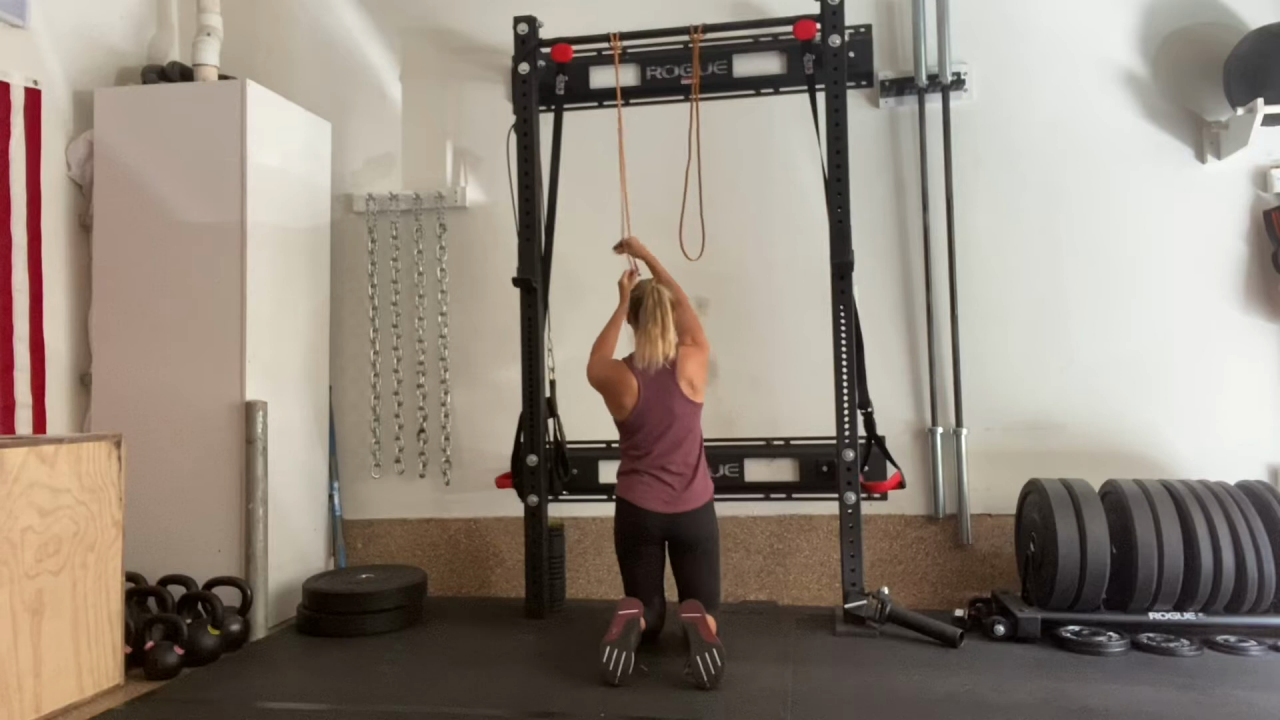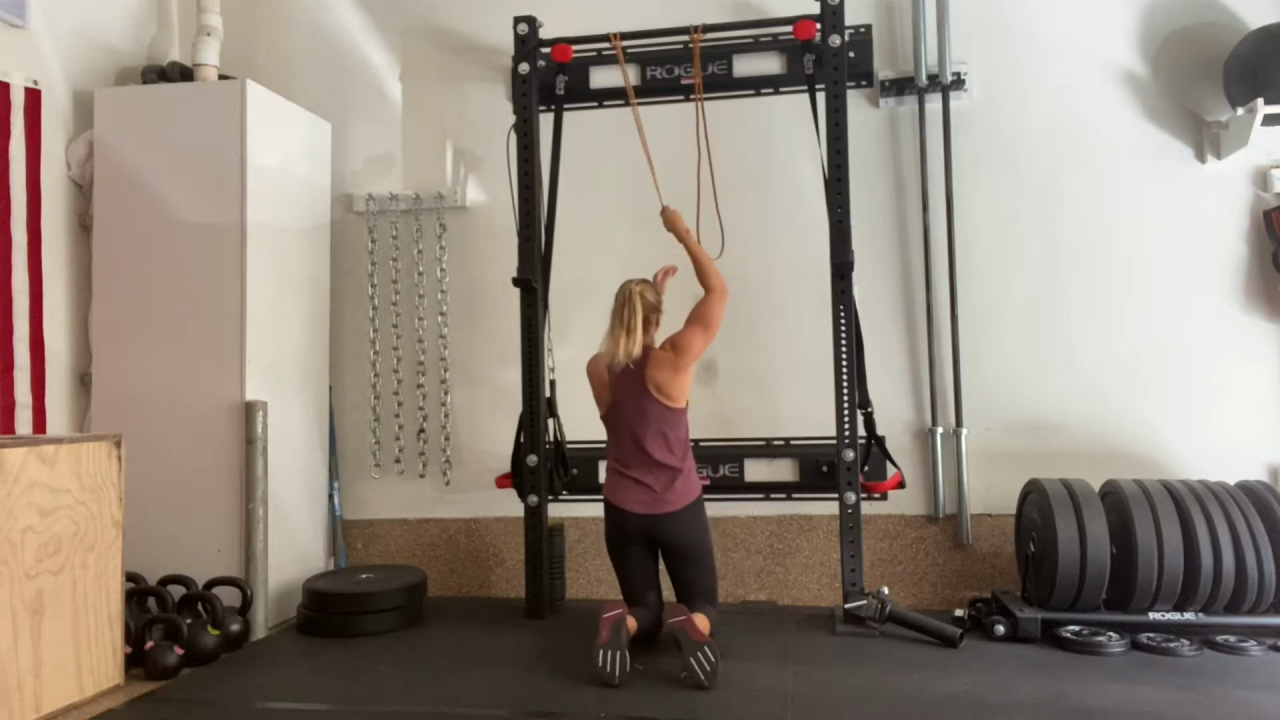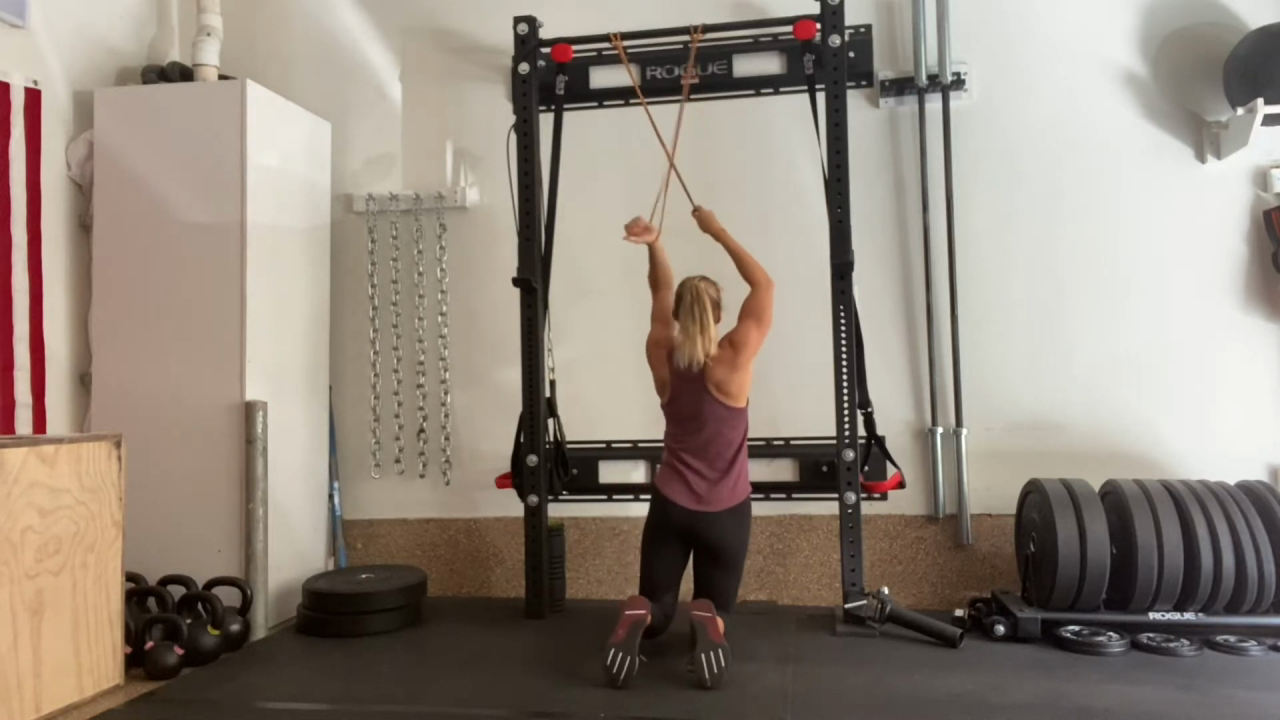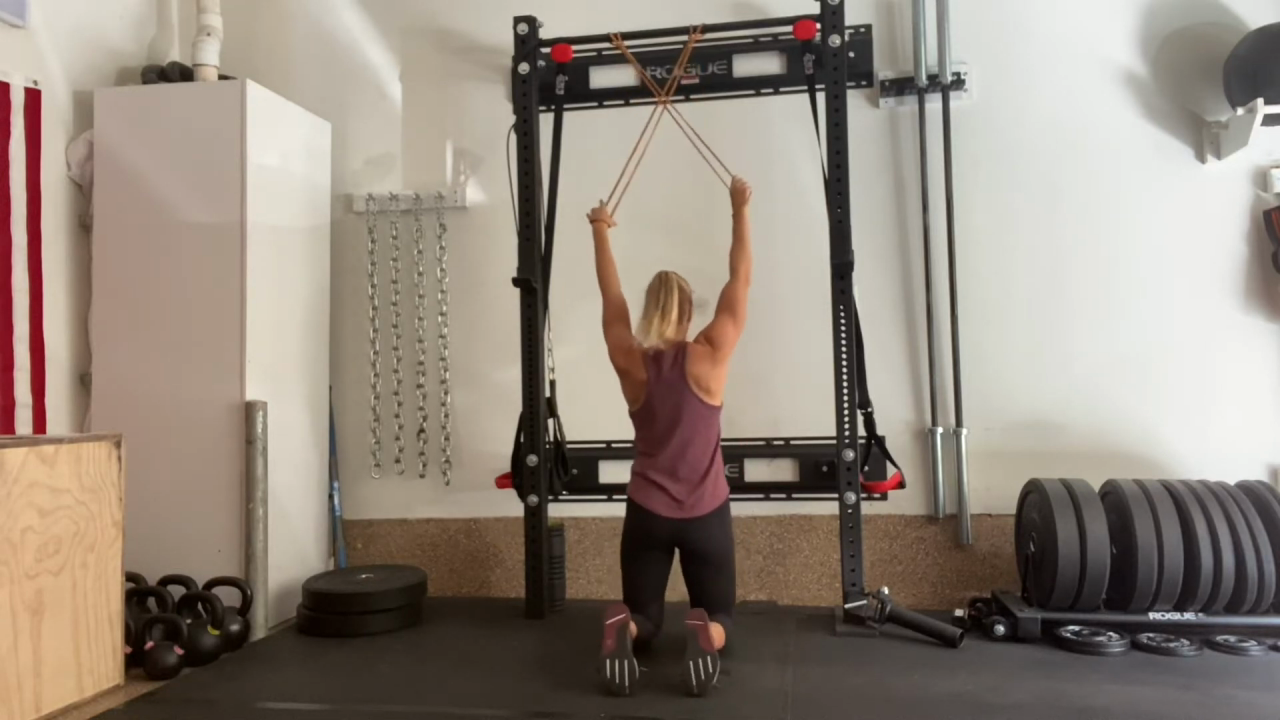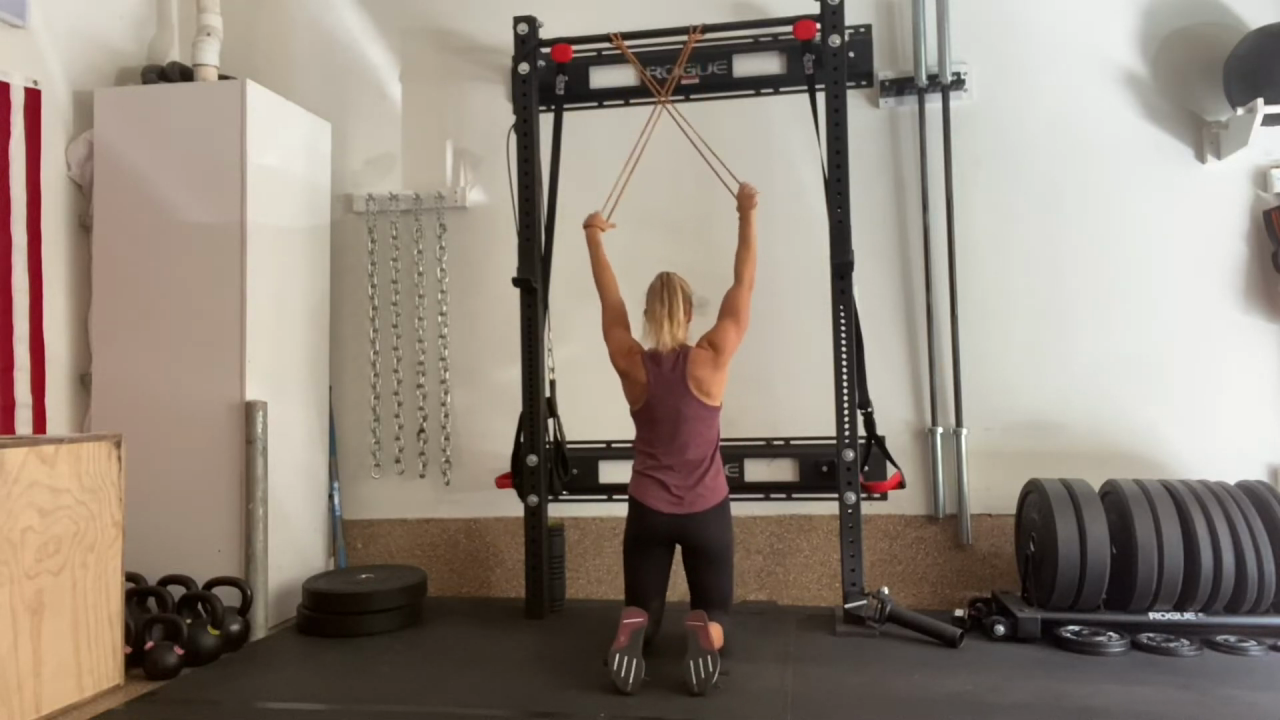
dt=1s
person 1, frame 1
left shoulder: (617, 378)
right shoulder: (694, 360)
left elbow: (596, 362)
right elbow: (682, 301)
left wrist: (622, 302)
right wrist: (646, 255)
left hip: (638, 510)
right hip: (693, 509)
left knee: (647, 607)
right knee: (704, 604)
left ankle: (631, 622)
right ankle: (697, 623)
person 1, frame 2
left shoulder: (598, 370)
right shoulder: (672, 361)
left elbow: (629, 363)
right elbow: (718, 293)
left wrist: (652, 287)
right wrist: (682, 233)
left hip: (624, 512)
right hip: (679, 510)
left knee: (645, 611)
right knee: (701, 604)
left ankle: (622, 625)
right ankle: (689, 626)
person 1, frame 3
left shoulder: (662, 359)
right shoulder: (734, 360)
left elbow: (662, 294)
right elbow: (763, 285)
left wrist: (652, 246)
right wrist: (717, 231)
left hip: (670, 505)
right hip: (726, 511)
left knee: (657, 605)
right knee: (717, 607)
left ankle: (636, 618)
right ankle: (706, 624)
person 1, frame 4
left shoulder: (631, 363)
right shoulder: (709, 358)
left elbow: (611, 294)
right elbow: (740, 281)
left wrist: (600, 230)
right wrist: (740, 210)
left hip: (648, 512)
right hip: (705, 513)
left knee: (645, 615)
right knee: (718, 615)
left ankle: (623, 628)
right ankle: (704, 634)
person 1, frame 5
left shoulder: (631, 366)
right shoulder: (710, 362)
left elbow: (610, 298)
right elbow: (743, 287)
left wrist: (594, 235)
right wrist: (747, 216)
left hip: (648, 511)
right hip: (706, 511)
left knee: (642, 607)
right knee: (714, 611)
left ankle: (632, 631)
right ankle: (704, 634)
